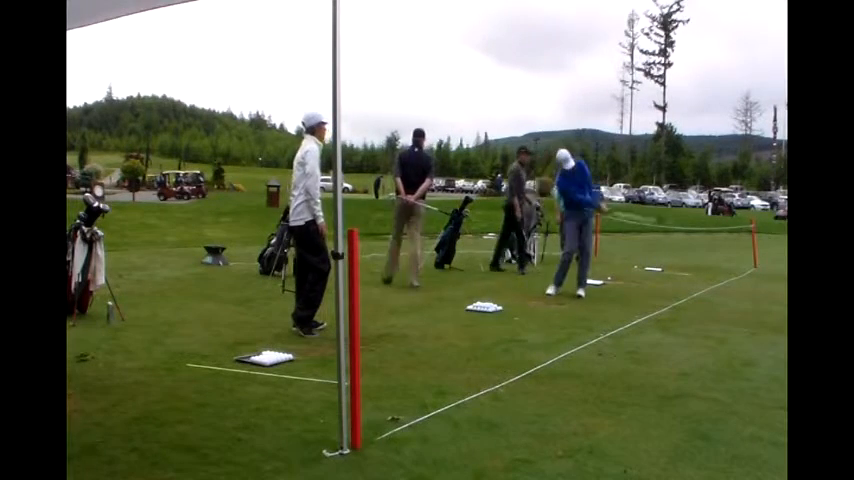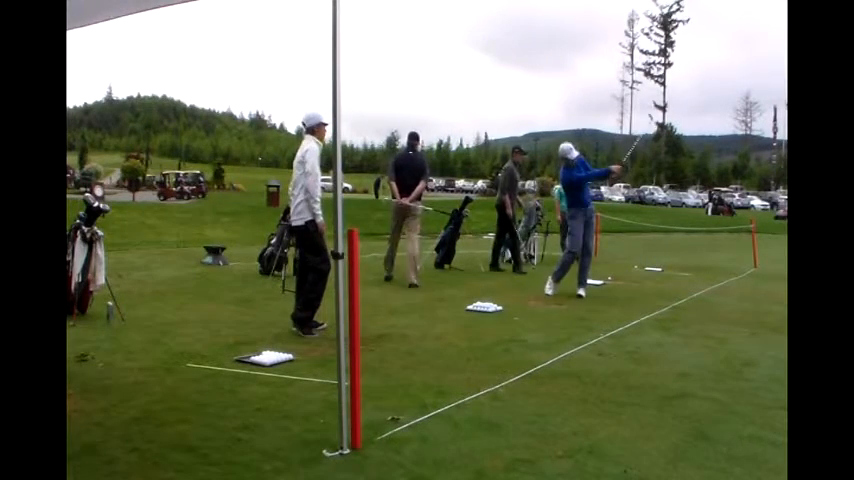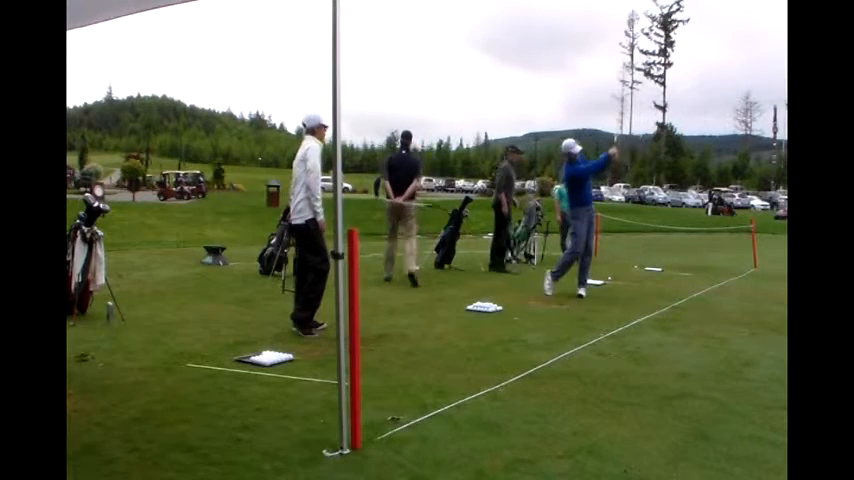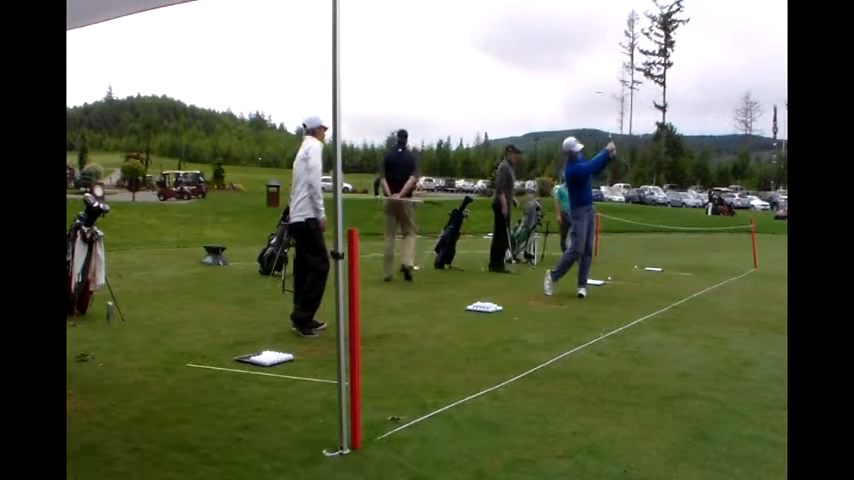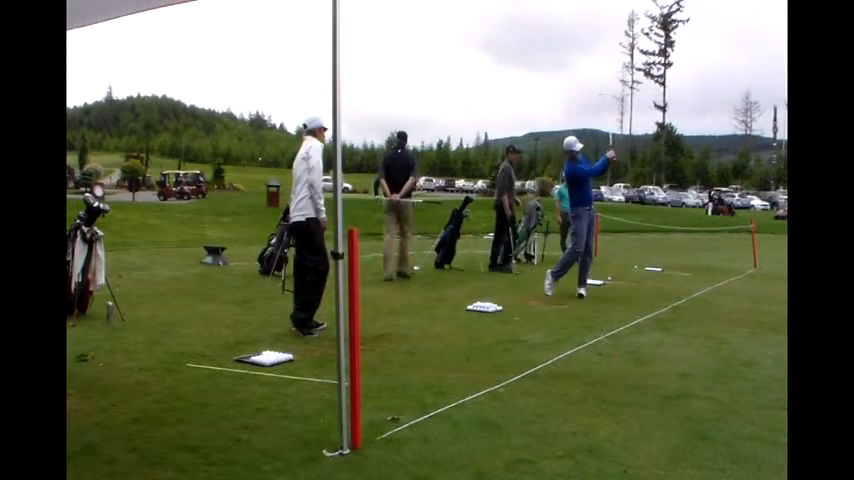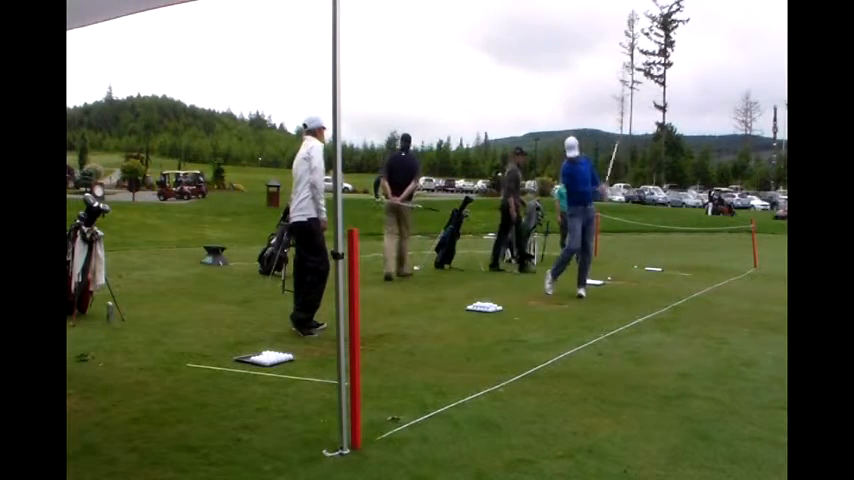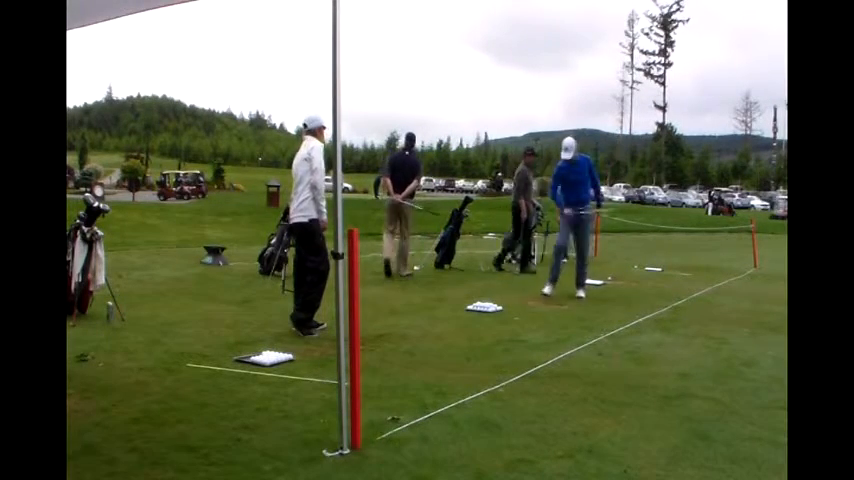
dt=0.2s
person 1, frame 1
left shoulder: (305, 148)
right shoulder: (312, 149)
right elbow: (311, 186)
right wrist: (319, 218)
left hip: (298, 218)
right hip: (307, 218)
left knee: (305, 267)
right knee: (320, 266)
left ankle: (303, 317)
right ankle: (303, 318)
person 1, frame 2
left shoulder: (304, 148)
right shoulder: (311, 148)
right elbow: (311, 185)
right wrist: (319, 217)
left hip: (299, 217)
right hip: (307, 218)
left knee: (307, 267)
right knee: (320, 266)
left ankle: (303, 317)
right ankle: (302, 318)
person 1, frame 3
left shoulder: (304, 149)
right shoulder: (312, 147)
right elbow: (312, 184)
right wrist: (320, 216)
left hip: (298, 217)
right hip: (307, 217)
left knee: (305, 266)
right knee: (319, 266)
left ankle: (303, 317)
right ankle: (302, 318)
person 1, frame 4
left shoulder: (304, 149)
right shoulder: (314, 147)
right elbow: (314, 182)
right wrist: (321, 214)
left hip: (298, 217)
right hip: (307, 216)
left knee: (304, 267)
right knee: (318, 266)
left ankle: (302, 317)
right ankle: (302, 318)
person 1, frame 5
left shoulder: (303, 150)
right shoulder: (314, 146)
right elbow: (314, 181)
right wrist: (322, 214)
left hip: (298, 216)
right hip: (308, 216)
left knee: (304, 267)
right knee: (318, 266)
left ankle: (302, 317)
right ankle: (302, 318)
person 1, frame 6
left shoulder: (302, 150)
right shoulder: (315, 146)
right elbow: (316, 181)
right wrist: (322, 214)
left hip: (298, 216)
right hip: (308, 216)
left knee: (304, 267)
right knee: (319, 267)
left ankle: (302, 317)
right ankle: (302, 318)
person 1, frame 7
left shoulder: (301, 151)
right shoulder: (315, 146)
left elbow: (304, 183)
right elbow: (316, 182)
right wrist: (323, 215)
left hip: (297, 217)
right hip: (308, 216)
left knee: (303, 267)
right knee: (319, 267)
left ankle: (302, 318)
right ankle: (302, 318)
person 2, frame 1
left shoulder: (580, 165)
right shoulder: (562, 181)
left elbow: (588, 186)
right elbow: (576, 198)
left wrist: (597, 202)
right wrist: (597, 205)
left hip: (587, 211)
right hip: (571, 214)
left knee: (585, 250)
right knee: (569, 250)
left ankle: (581, 286)
right ankle: (556, 284)
person 2, frame 2
left shoulder: (579, 160)
right shoulder: (567, 175)
left elbow: (592, 173)
right elbow: (589, 177)
left wrist: (609, 171)
right wrist: (608, 170)
left hip: (588, 210)
right hip: (575, 212)
left knee: (587, 250)
right knee: (573, 249)
left ankle: (581, 285)
right ankle: (554, 278)
person 2, frame 3
left shoulder: (579, 159)
right shoulder: (571, 171)
left elbow: (594, 169)
right elbow: (592, 168)
left wrist: (609, 159)
right wrist: (608, 155)
left hip: (589, 209)
right hip: (578, 211)
left knee: (588, 250)
right knee: (576, 249)
left ankle: (582, 285)
right ankle: (553, 275)
person 2, frame 4
left shoulder: (580, 158)
right shoulder: (572, 169)
left elbow: (595, 169)
right elbow: (592, 166)
left wrist: (608, 156)
right wrist: (606, 150)
left hip: (589, 209)
right hip: (579, 211)
left knee: (588, 250)
right knee: (577, 249)
left ankle: (582, 285)
right ankle: (553, 275)
person 2, frame 5
left shoulder: (581, 158)
right shoulder: (570, 168)
left elbow: (594, 171)
right elbow: (592, 171)
left wrist: (608, 160)
right wrist: (606, 158)
left hip: (589, 209)
right hip: (578, 211)
left knee: (588, 250)
right knee: (577, 248)
left ankle: (582, 285)
right ankle: (553, 275)
person 2, frame 6
left shoulder: (585, 160)
right shoulder: (566, 168)
left elbow: (594, 179)
right elbow: (575, 190)
left wrist: (601, 188)
right wrist: (595, 190)
left hip: (588, 210)
right hip: (575, 210)
left knee: (587, 250)
right knee: (572, 247)
left ankle: (581, 285)
right ankle: (552, 275)
person 2, frame 7
left shoulder: (587, 162)
right shoulder: (561, 167)
left elbow: (595, 183)
right elbow: (554, 191)
left wrist: (599, 202)
right wrist: (562, 208)
left hip: (584, 211)
right hip: (567, 211)
left knee: (583, 252)
right knee: (560, 246)
left ankle: (580, 287)
right ankle: (551, 283)
person 3, frame 1
left shoulder: (402, 155)
right shoulder: (427, 158)
left elbow: (397, 177)
right elbow: (428, 181)
left wrist: (403, 195)
right wrist: (414, 197)
left hip: (401, 200)
right hip: (418, 202)
left knee: (396, 237)
right knee: (415, 239)
left ankle: (389, 274)
right ankle: (414, 279)
person 3, frame 2
left shoulder: (397, 159)
right shoulder: (422, 161)
left elbow: (391, 180)
right elbow: (423, 183)
left wrist: (398, 198)
right wrist: (410, 199)
left hip: (397, 203)
right hip: (414, 203)
left knee: (393, 238)
right knee: (413, 239)
left ankle: (389, 272)
right ankle: (412, 278)
person 3, frame 3
left shoulder: (391, 158)
right shoulder: (415, 160)
left elbow: (385, 180)
right elbow: (416, 182)
left wrist: (393, 198)
right wrist: (403, 198)
left hip: (392, 202)
right hip: (408, 202)
left knee: (391, 237)
right knee: (410, 236)
left ankle: (388, 273)
right ankle: (411, 269)
person 3, frame 4
left shoulder: (388, 156)
right shoulder: (411, 157)
left elbow: (383, 178)
right elbow: (413, 179)
left wrist: (390, 194)
right wrist: (400, 194)
left hip: (390, 200)
right hip: (406, 199)
left knee: (389, 236)
right knee: (409, 233)
left ankle: (388, 273)
right ankle: (407, 263)
person 3, frame 5
left shoulder: (387, 157)
right shoulder: (410, 158)
left elbow: (382, 179)
right elbow: (412, 179)
left wrist: (389, 195)
right wrist: (400, 195)
left hip: (389, 200)
right hip: (405, 200)
left knee: (389, 235)
right knee: (405, 235)
left ankle: (389, 272)
right ankle: (402, 269)
person 3, frame 6
left shoulder: (391, 159)
right shoulder: (414, 161)
left elbow: (384, 180)
right elbow: (414, 184)
left wrist: (391, 197)
right wrist: (401, 198)
left hip: (390, 202)
right hip: (405, 202)
left knee: (389, 234)
right knee: (404, 236)
left ankle: (389, 270)
right ankle: (402, 269)
person 3, frame 7
left shoulder: (394, 157)
right shoulder: (416, 161)
left elbow: (386, 177)
right elbow: (416, 182)
left wrist: (393, 194)
right wrist: (402, 196)
left hip: (392, 199)
right hip: (407, 200)
left knee: (389, 230)
right knee: (404, 235)
left ankle: (387, 257)
right ankle: (402, 269)
person 4, frame 1
left shoulder: (520, 168)
right shoulder: (515, 169)
right elbow: (512, 191)
left wrist: (526, 197)
right wrist: (517, 209)
left hip: (514, 207)
right hip: (513, 207)
left knee: (505, 235)
right knee: (520, 236)
left ankle: (495, 263)
right ankle: (521, 265)
person 4, frame 2
left shoulder: (514, 168)
right shoulder: (509, 168)
right elbow: (503, 189)
left wrist: (518, 200)
right wrist: (508, 207)
left hip: (507, 205)
right hip: (505, 206)
left knee: (501, 235)
right knee: (513, 235)
left ankle: (494, 264)
right ankle: (516, 266)
person 4, frame 3
left shoulder: (509, 167)
right shoulder: (505, 167)
right elbow: (499, 188)
left wrist: (512, 199)
right wrist: (504, 205)
left hip: (504, 205)
right hip: (501, 205)
left knee: (499, 234)
right knee: (503, 235)
left ankle: (494, 264)
right ankle: (498, 264)
person 4, frame 4
left shoulder: (509, 167)
right shoulder: (504, 167)
right elbow: (499, 188)
left wrist: (512, 198)
right wrist: (504, 206)
left hip: (504, 205)
right hip: (501, 205)
left knee: (501, 235)
right knee: (502, 235)
left ankle: (495, 264)
right ankle: (497, 264)
person 4, frame 5
left shoulder: (509, 167)
right shoulder: (506, 168)
right elbow: (502, 190)
left wrist: (514, 198)
right wrist: (507, 207)
left hip: (507, 205)
right hip: (503, 206)
left knee: (509, 235)
right knee: (502, 235)
left ankle: (503, 263)
right ankle: (498, 264)
person 4, frame 6
left shoulder: (515, 169)
right shoulder: (513, 170)
right elbow: (508, 192)
left wrist: (520, 200)
right wrist: (512, 209)
left hip: (513, 207)
right hip: (509, 207)
right knee: (503, 235)
person 4, frame 7
left shoulder: (527, 170)
right shoulder: (522, 171)
right elbow: (519, 193)
left wrist: (531, 202)
right wrist: (523, 210)
left hip: (524, 207)
right hip: (520, 208)
left knee: (526, 236)
right knee: (521, 236)
